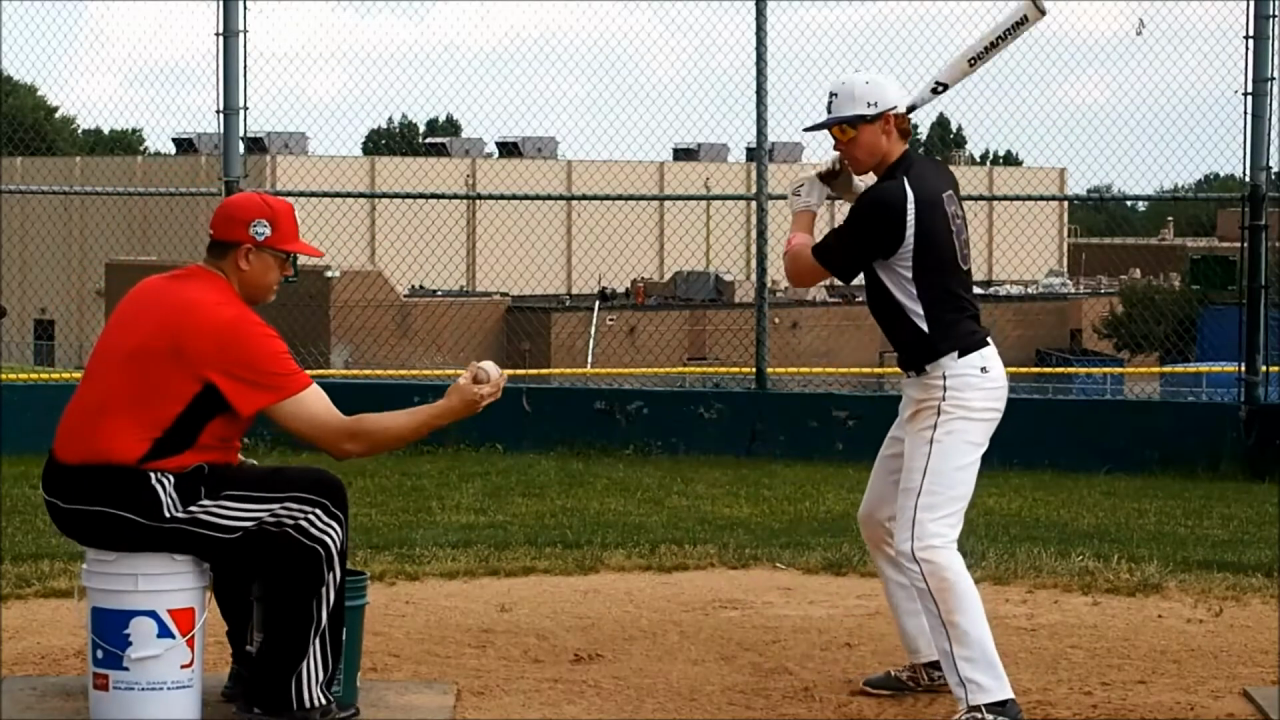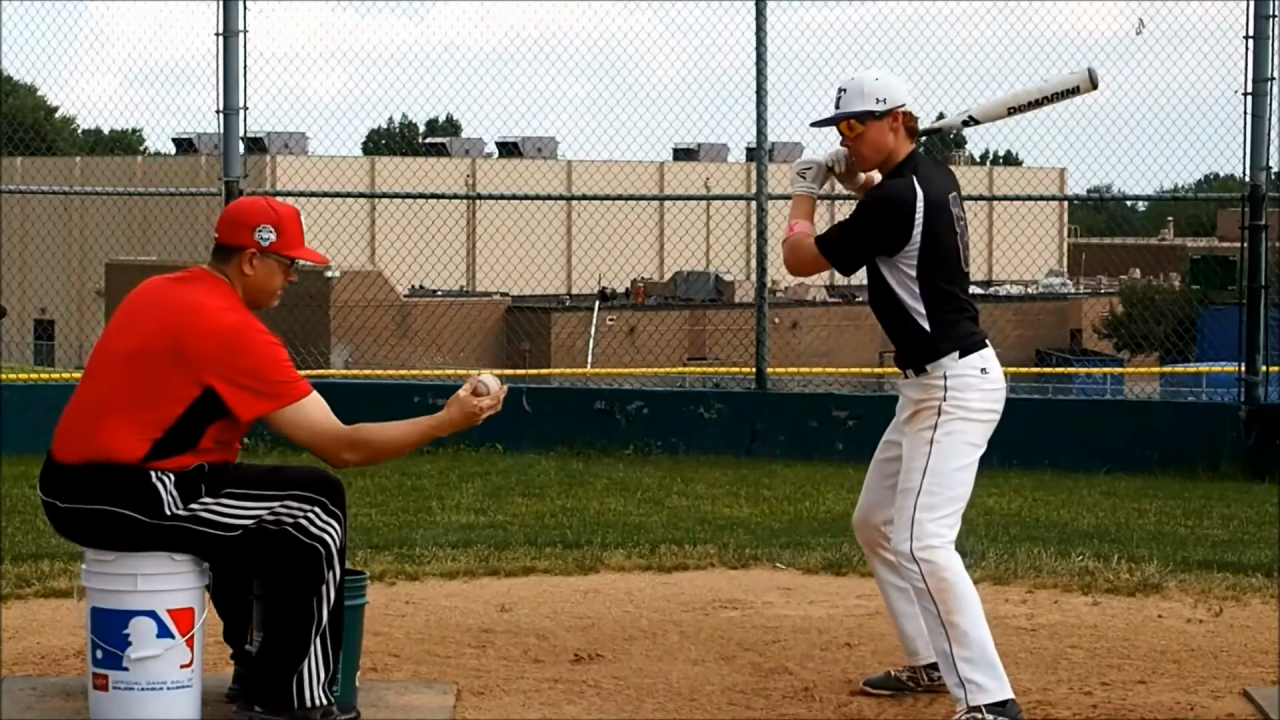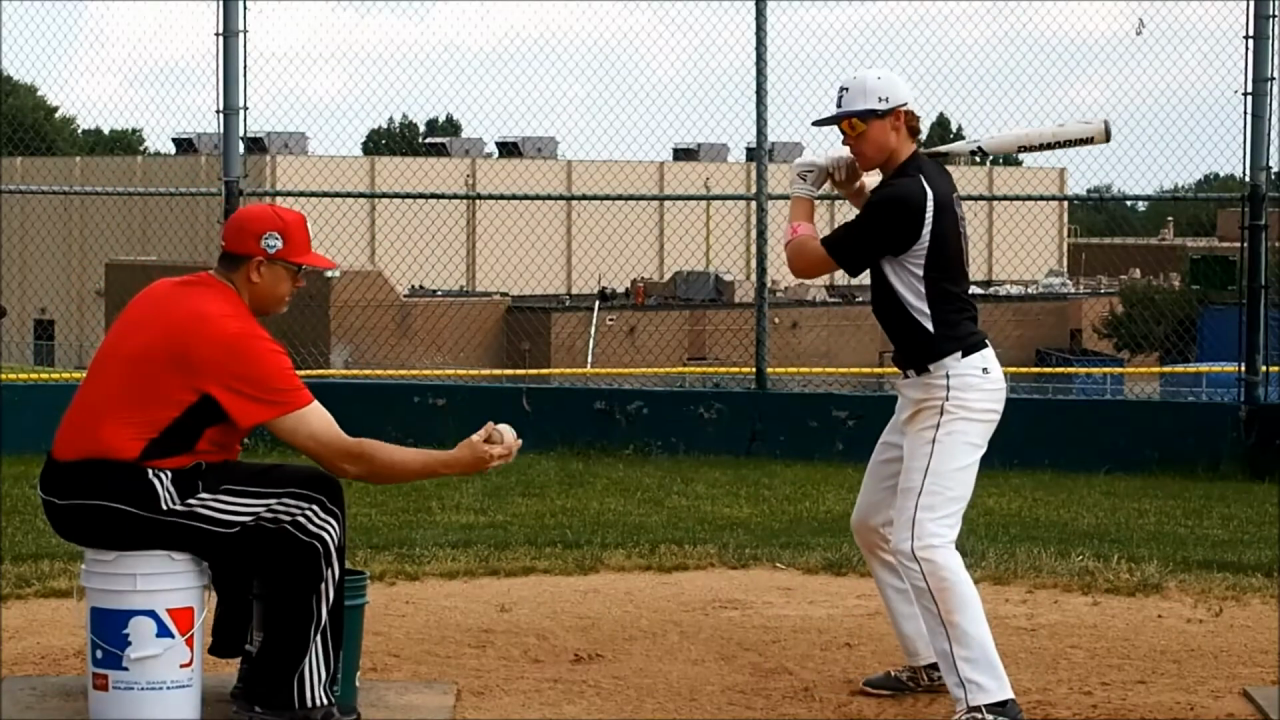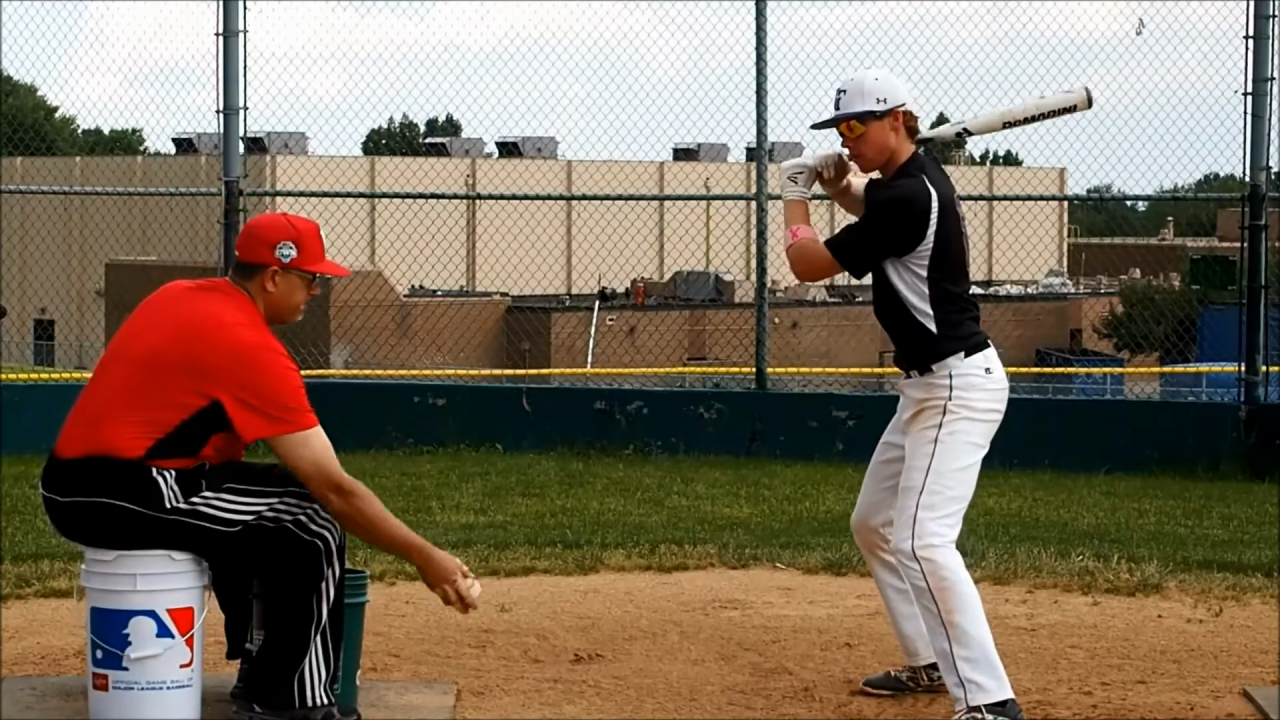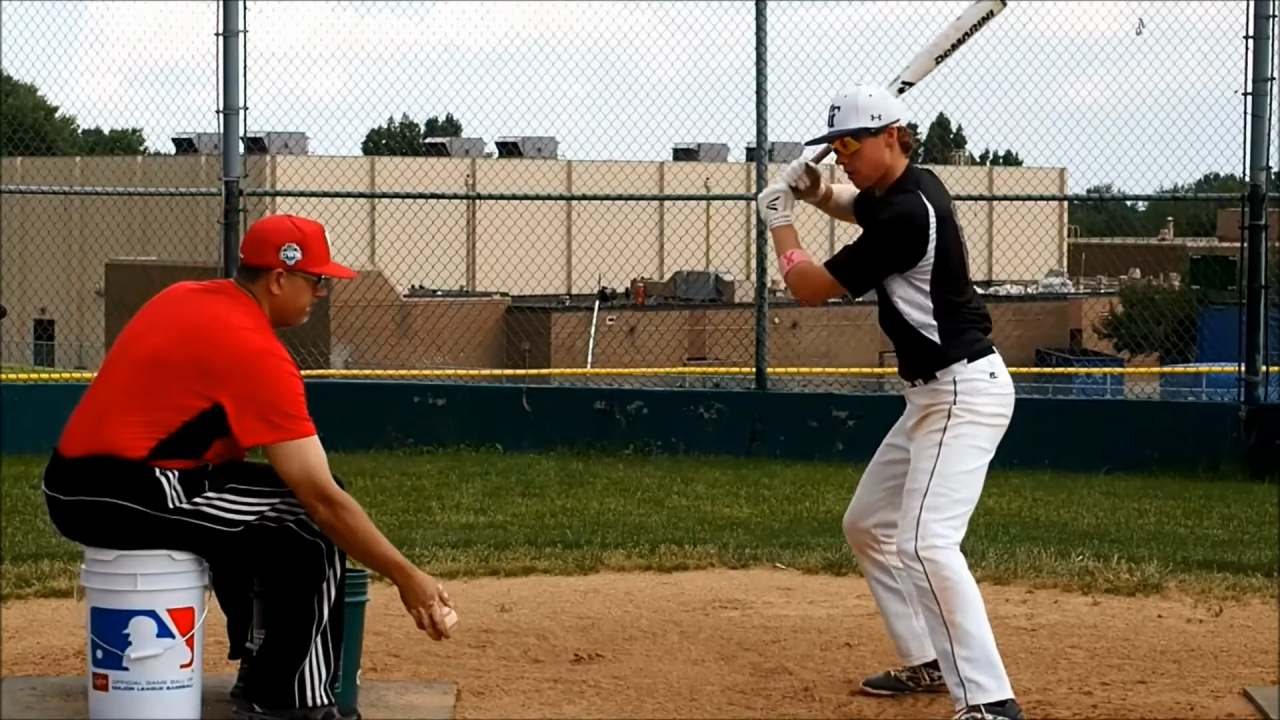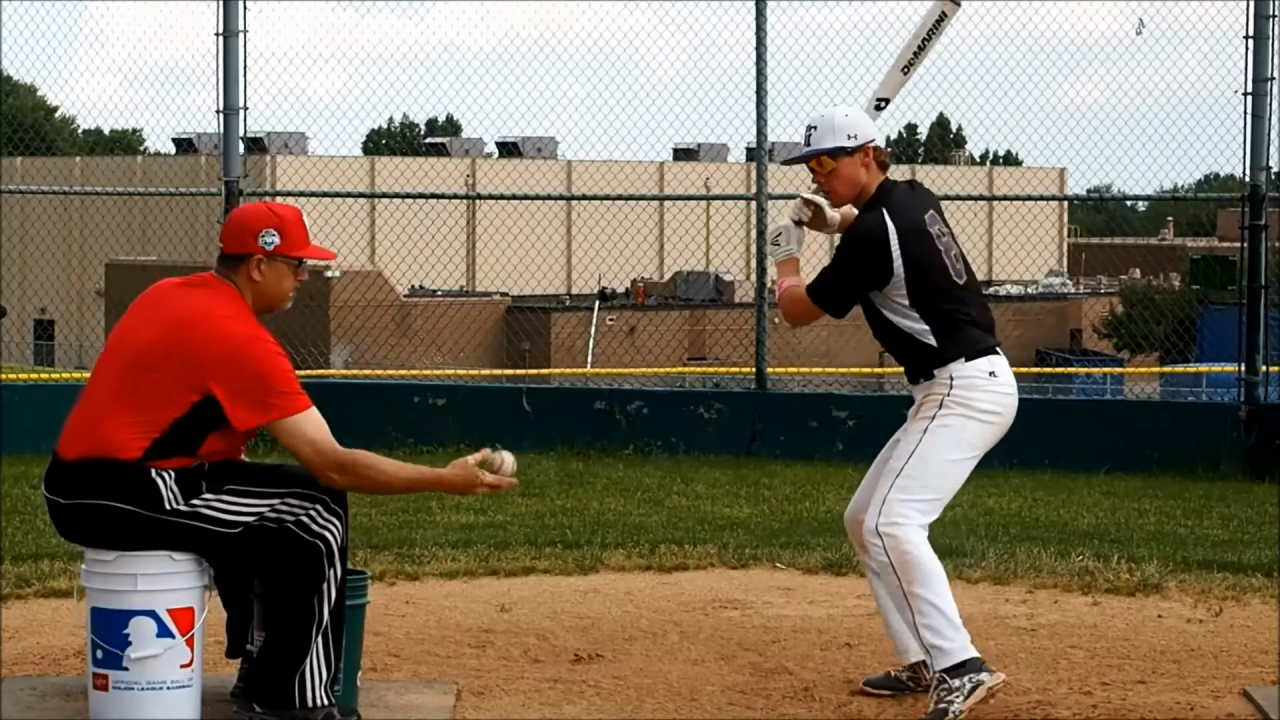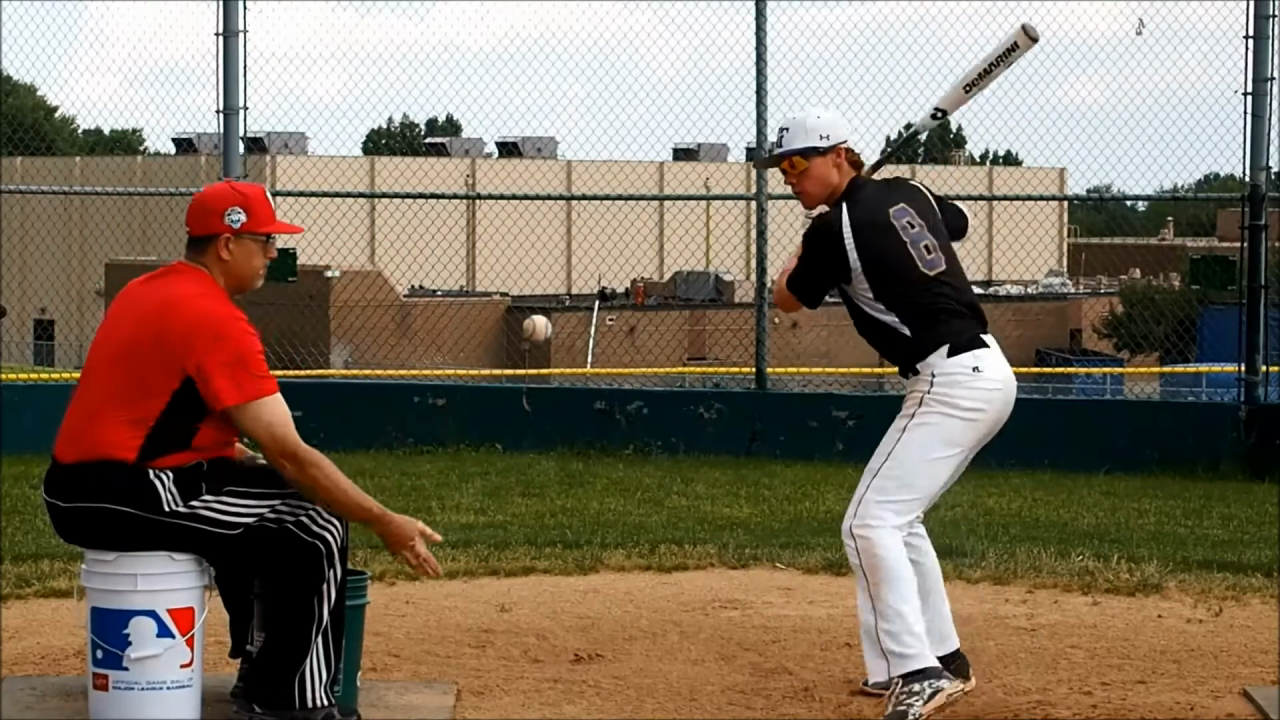
dt=0.2s
person 1, frame 1
left shoulder: (889, 201)
right shoulder: (931, 175)
left elbow: (801, 272)
left wrist: (805, 206)
right wrist: (852, 190)
left hip: (954, 383)
right hip: (938, 380)
left knee: (924, 539)
right knee: (880, 520)
right ankle: (931, 661)
person 1, frame 2
left shoulder: (898, 199)
right shoulder: (931, 176)
left elbow: (799, 259)
left wrist: (805, 193)
right wrist: (857, 181)
left hip: (953, 384)
right hip: (932, 382)
left knee: (922, 539)
right knee: (876, 522)
right ankle: (929, 661)
person 1, frame 3
left shoulder: (908, 196)
right shoulder: (921, 178)
left elbow: (804, 261)
right elbow: (881, 208)
left wrist: (802, 194)
right wrist: (851, 185)
left hip: (954, 385)
right hip: (928, 384)
left knee: (922, 539)
right knee: (873, 523)
right ankle: (929, 662)
person 1, frame 4
left shoulder: (910, 197)
right shoulder: (913, 180)
left elbow: (808, 265)
right elbow: (870, 204)
left wrist: (794, 196)
right wrist: (837, 181)
left hip: (958, 385)
right hip: (928, 384)
left knee: (923, 539)
right knee: (873, 524)
right ankle: (930, 661)
person 1, frame 5
left shoulder: (907, 213)
right shoulder: (909, 189)
left elbow: (809, 287)
right elbow: (861, 207)
left wrist: (779, 222)
right wrist: (817, 190)
left hip: (964, 390)
right hip: (935, 391)
left knee: (925, 542)
right knee: (868, 525)
right ankle: (930, 661)
person 1, frame 6
left shoulder: (874, 234)
right shoulder: (911, 195)
left elbow: (797, 311)
left wrist: (784, 251)
right wrist: (828, 218)
left hip: (966, 389)
right hip: (954, 388)
left knee: (894, 522)
right knee: (865, 519)
left ankle: (960, 670)
right ankle: (929, 661)
person 1, frame 7
left shoulder: (832, 230)
right shoulder: (908, 191)
left elbow: (786, 298)
right elbow: (957, 223)
left hip: (951, 383)
right hip: (979, 374)
left knee: (871, 521)
right knee: (892, 518)
right ankle: (940, 657)
person 2, frame 1
left shoulder: (154, 289)
right shoulder: (235, 326)
right elbow: (343, 438)
left wrist: (236, 463)
right wrist: (447, 408)
left hip: (77, 487)
right hip: (124, 499)
left knee: (264, 504)
right knee: (315, 513)
left ankle: (258, 673)
person 2, frame 2
left shoulder: (155, 291)
right shoulder: (235, 330)
right elbow: (342, 446)
left wrist: (236, 463)
right wrist: (447, 420)
left hip: (73, 488)
right hip: (120, 499)
left knee: (263, 506)
right knee: (314, 512)
left ankle: (258, 673)
person 2, frame 3
left shoulder: (164, 293)
right shoulder: (238, 337)
right elbow: (345, 457)
right wrist: (454, 460)
left hip: (74, 487)
right hip: (119, 497)
left knee: (267, 505)
right knee: (313, 513)
left ankle: (261, 672)
person 2, frame 4
left shoulder: (177, 296)
right shoulder: (253, 348)
right elbow: (334, 489)
right wrist: (424, 557)
left hip: (75, 485)
right hip: (115, 496)
left knee: (267, 501)
right knee: (312, 513)
left ankle: (262, 670)
person 2, frame 5
left shoulder: (181, 297)
right shoulder: (258, 352)
right elbow: (324, 497)
right wrist: (405, 575)
left hip: (75, 486)
right hip: (120, 497)
left knee: (276, 495)
right knee: (308, 518)
left ankle: (264, 671)
person 2, frame 6
left shoulder: (167, 293)
right shoulder: (240, 337)
right elbow: (332, 464)
left wrist: (234, 457)
right wrist: (444, 479)
left hip: (79, 487)
right hip: (121, 498)
left knee: (275, 506)
right knee: (313, 518)
left ankle: (265, 673)
person 2, frame 7
left shoulder: (146, 289)
right shoulder: (215, 318)
right elbow: (288, 453)
left wrist: (240, 455)
right wrist: (384, 522)
left hip: (76, 486)
right hip: (116, 499)
left knee: (272, 492)
right knee: (313, 521)
